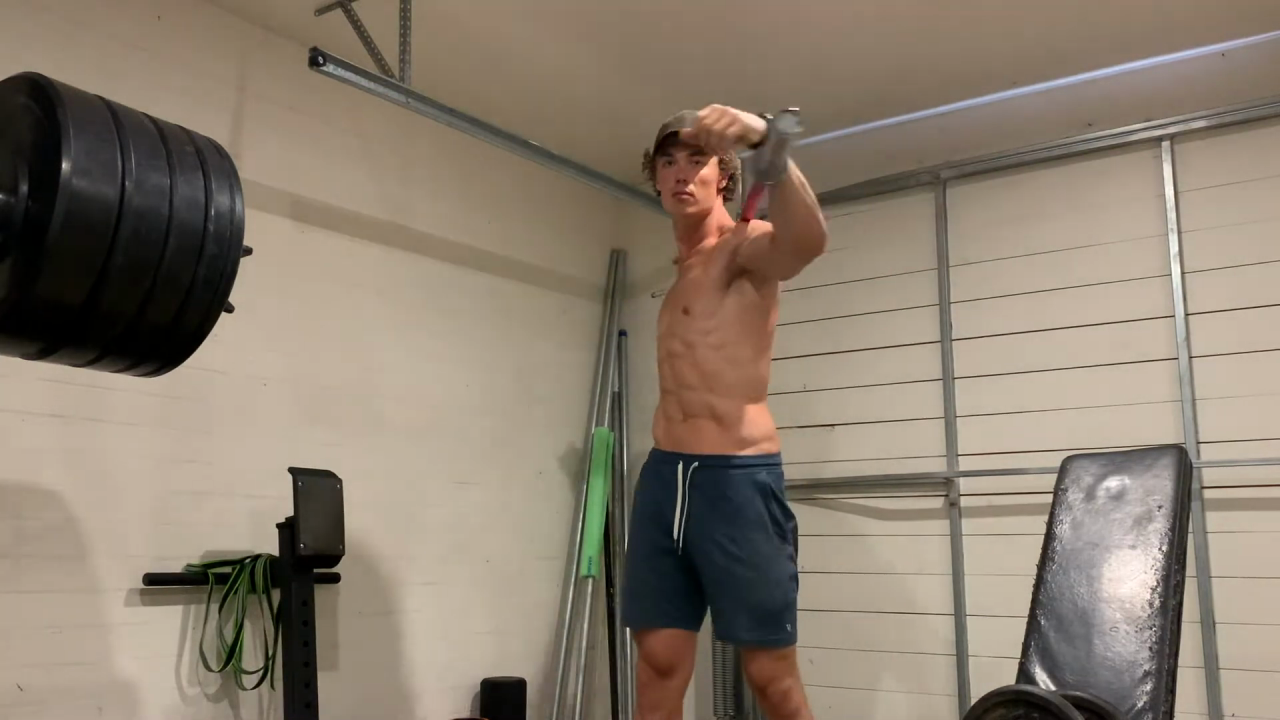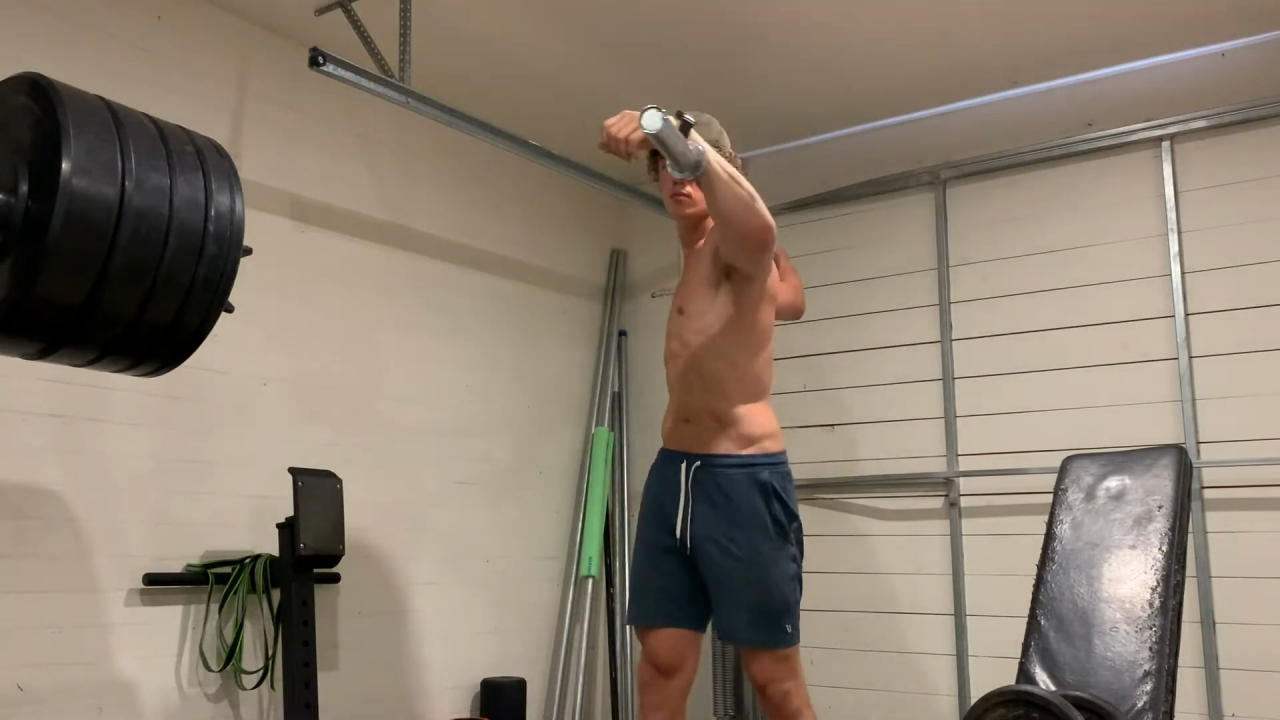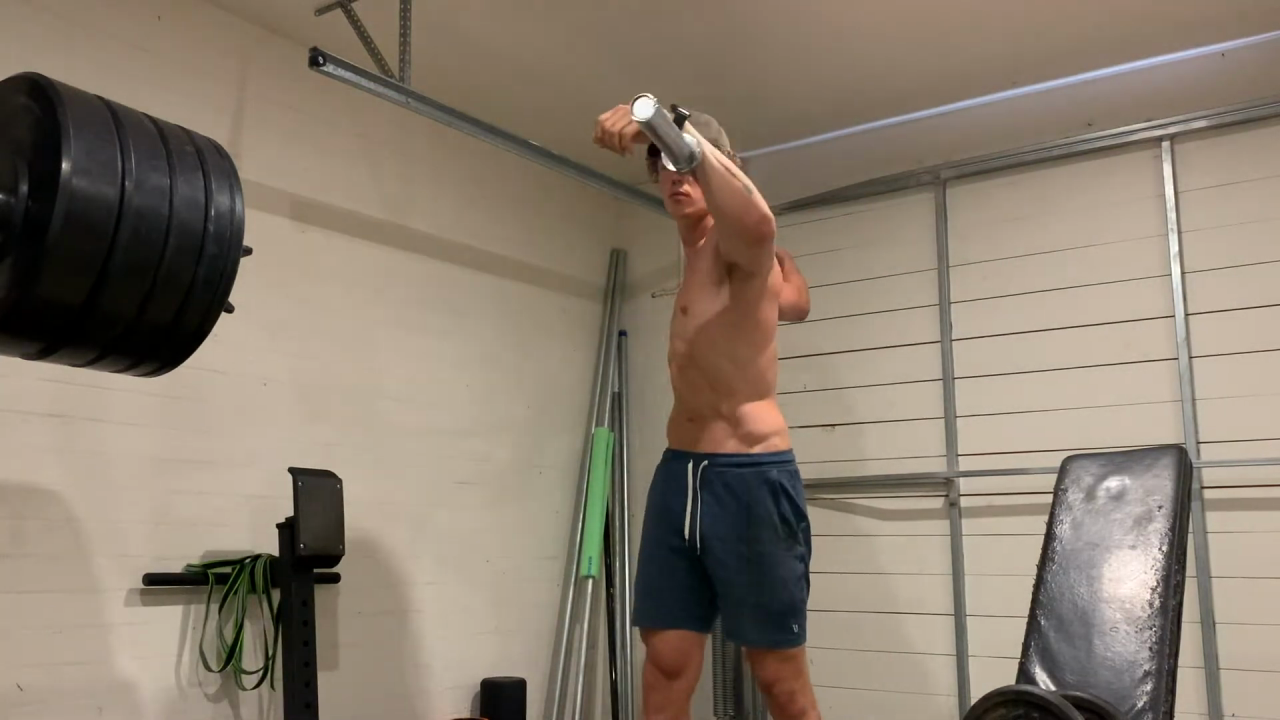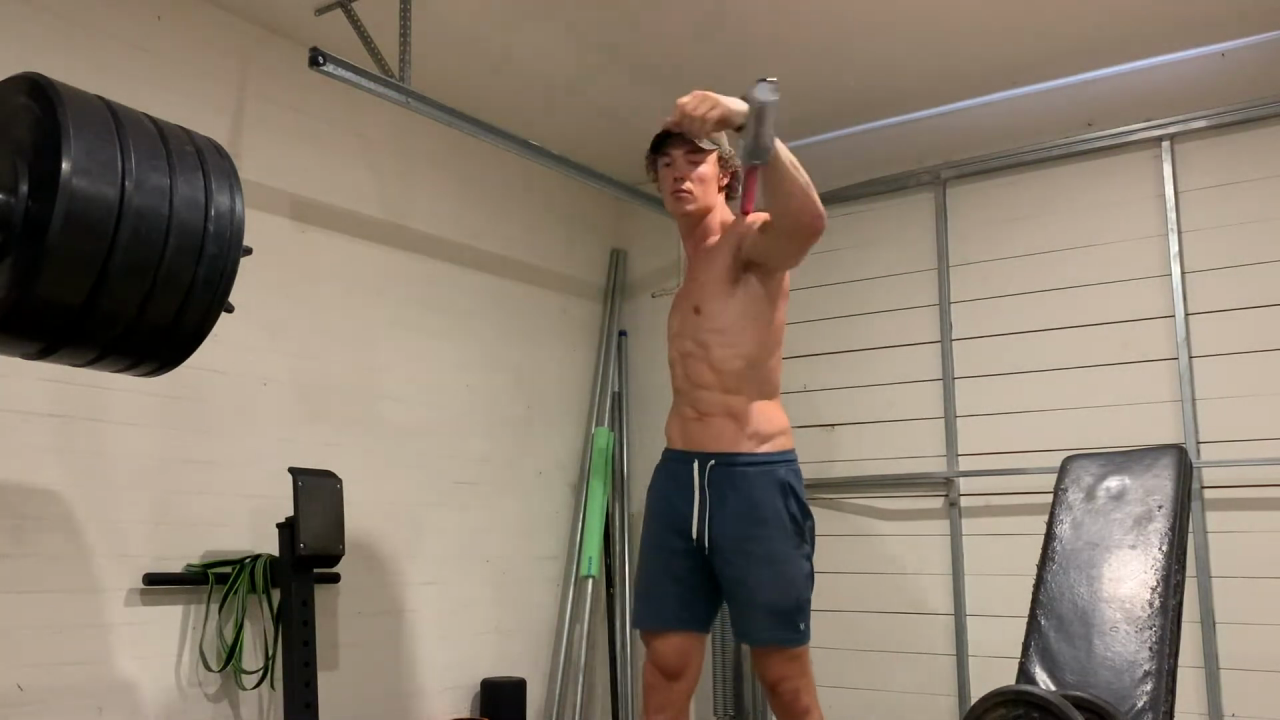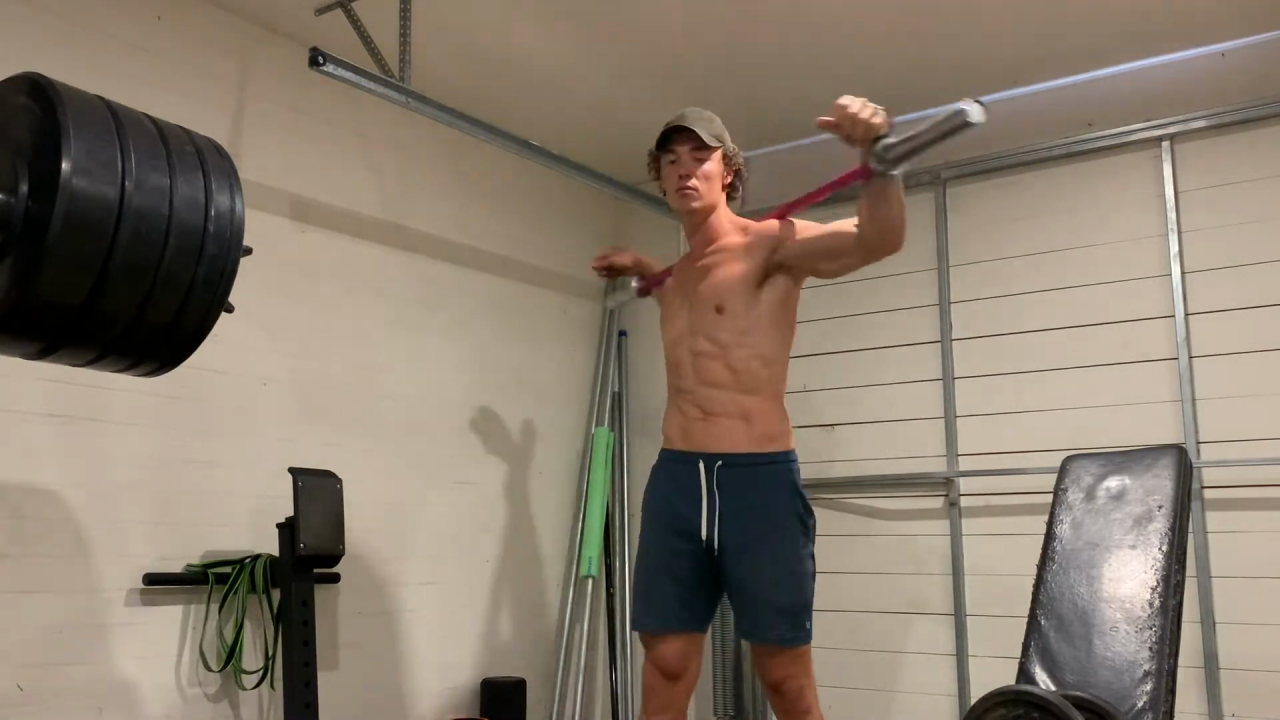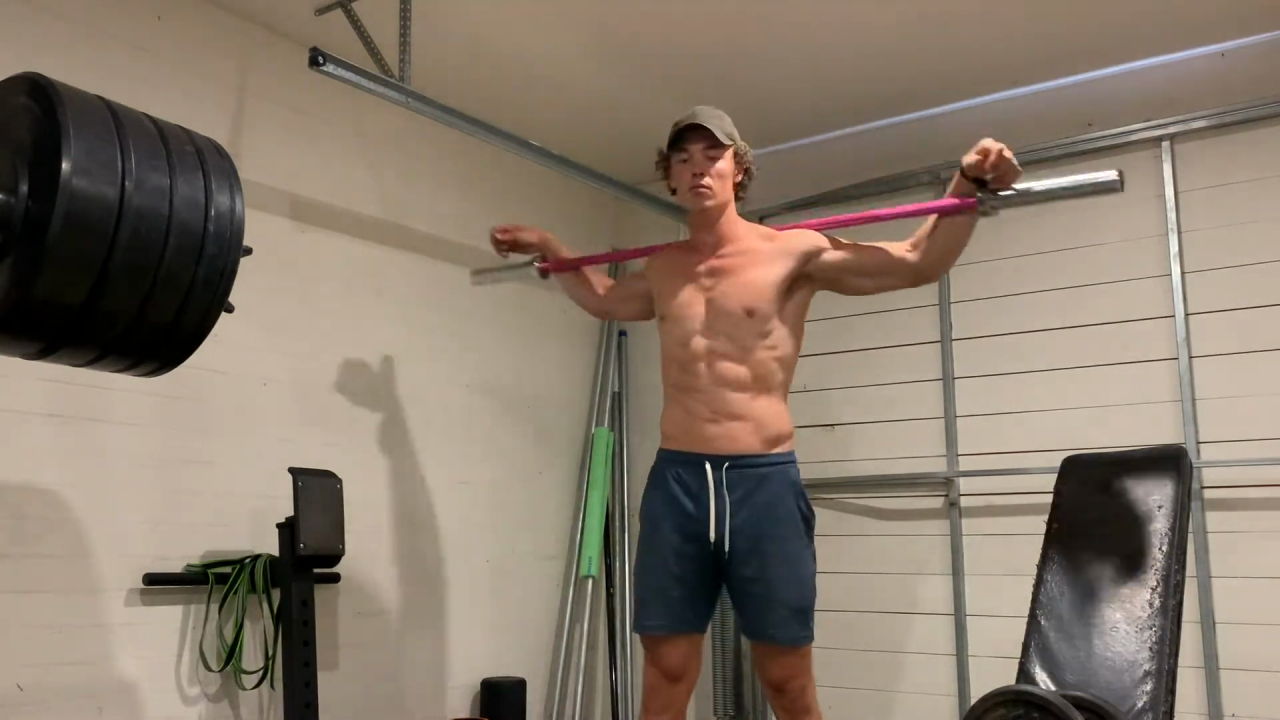
dt=0.2s
person 1, frame 1
left shoulder: (746, 244)
right shoulder: (687, 269)
left elbow: (807, 237)
left wrist: (761, 143)
left hip: (740, 481)
right hip: (664, 476)
right knee: (659, 665)
person 1, frame 2
left shoulder: (735, 246)
right shoulder: (702, 264)
left elbow: (755, 226)
right elbow: (789, 297)
left wrist: (680, 138)
left hip: (743, 479)
right hip: (673, 475)
right knee: (662, 665)
person 1, frame 3
left shoulder: (734, 243)
right shoulder: (705, 260)
left elbow: (755, 221)
right elbow: (796, 299)
left wrist: (673, 128)
left hip: (750, 480)
right hip: (678, 477)
right knee: (666, 667)
person 1, frame 4
left shoulder: (747, 239)
right shoulder: (699, 265)
left elbow: (806, 221)
left wrist: (743, 120)
left hip: (754, 479)
right hip: (677, 479)
right knee: (666, 668)
person 1, frame 5
left shoulder: (770, 244)
right shoulder: (682, 274)
left elbow: (881, 236)
left wrist: (878, 148)
right wrist: (643, 269)
left hip: (759, 482)
right hip: (676, 480)
right knee: (667, 667)
person 1, frame 6
left shoulder: (791, 251)
right shoulder: (664, 269)
left elbow: (920, 263)
right elbow: (604, 299)
left wrist: (970, 185)
right wrist: (550, 252)
left hip: (765, 483)
right hip: (677, 481)
right knee: (666, 671)
